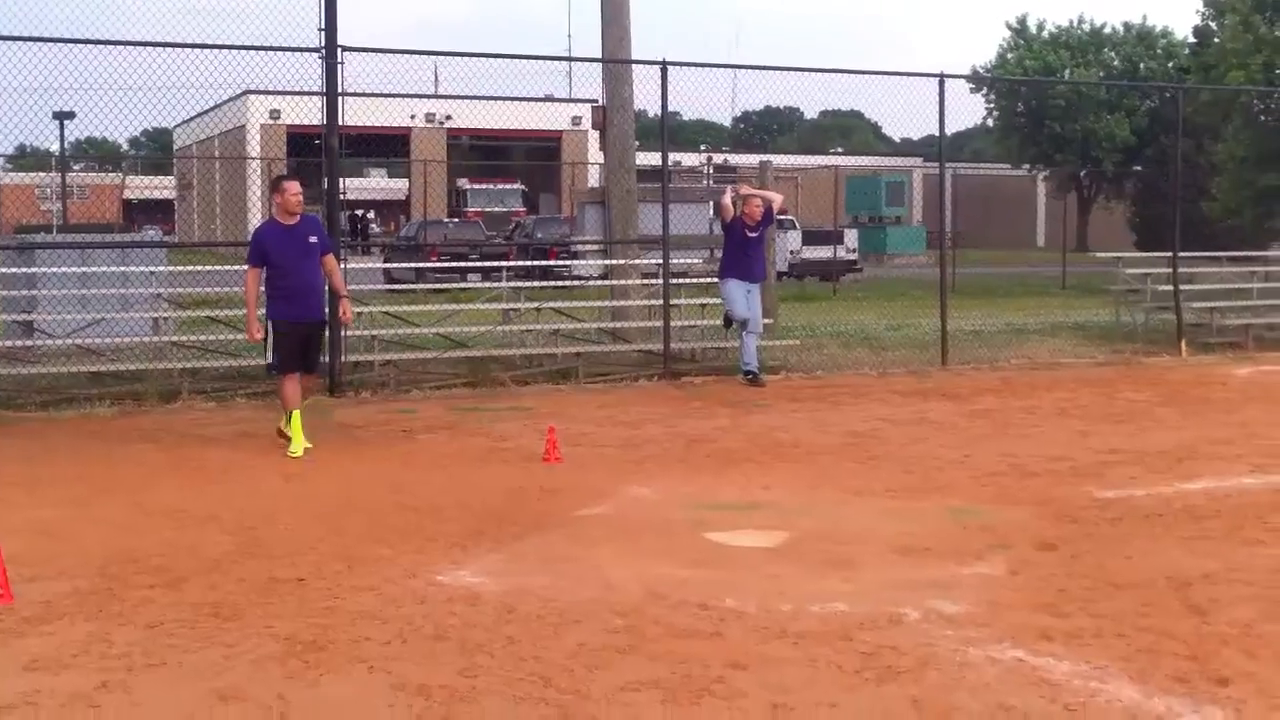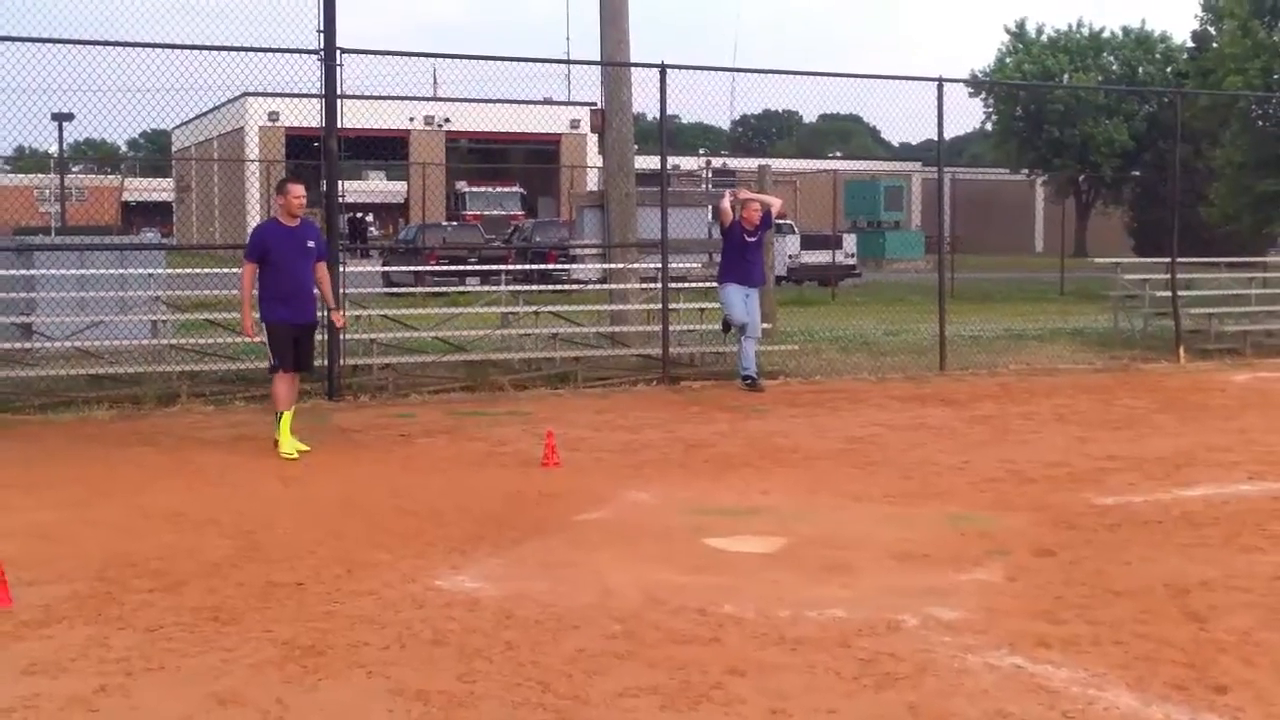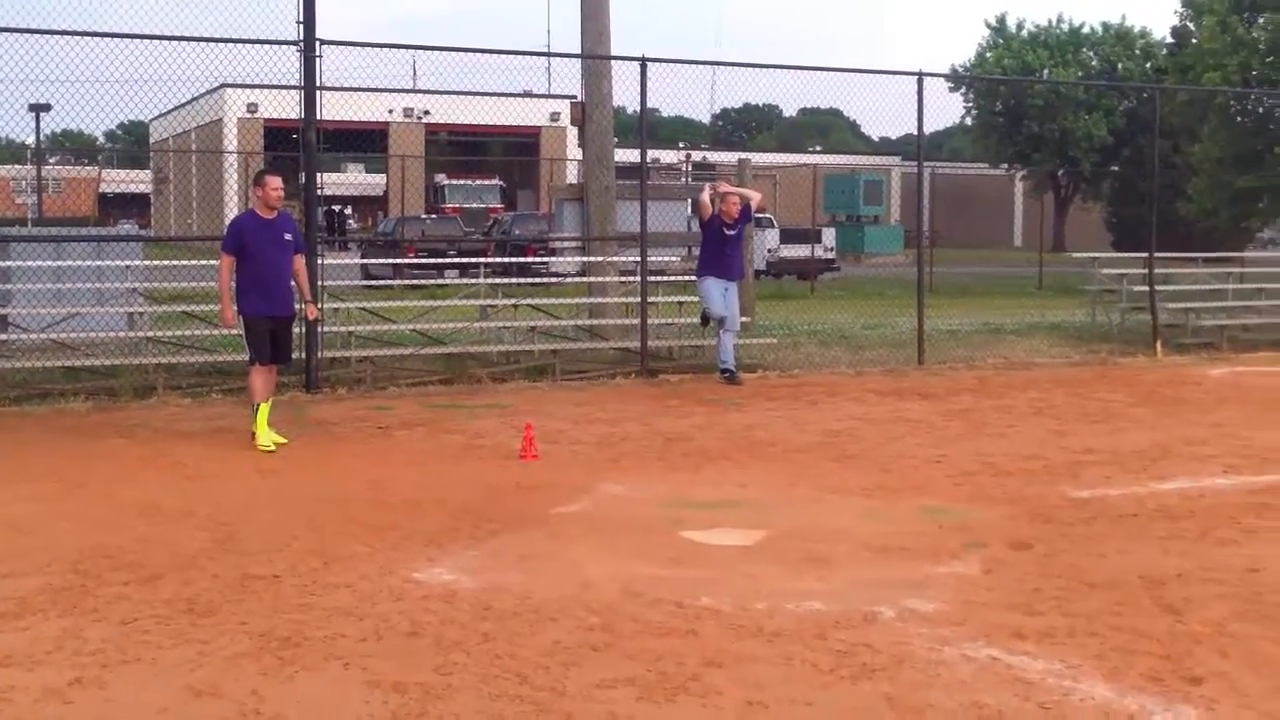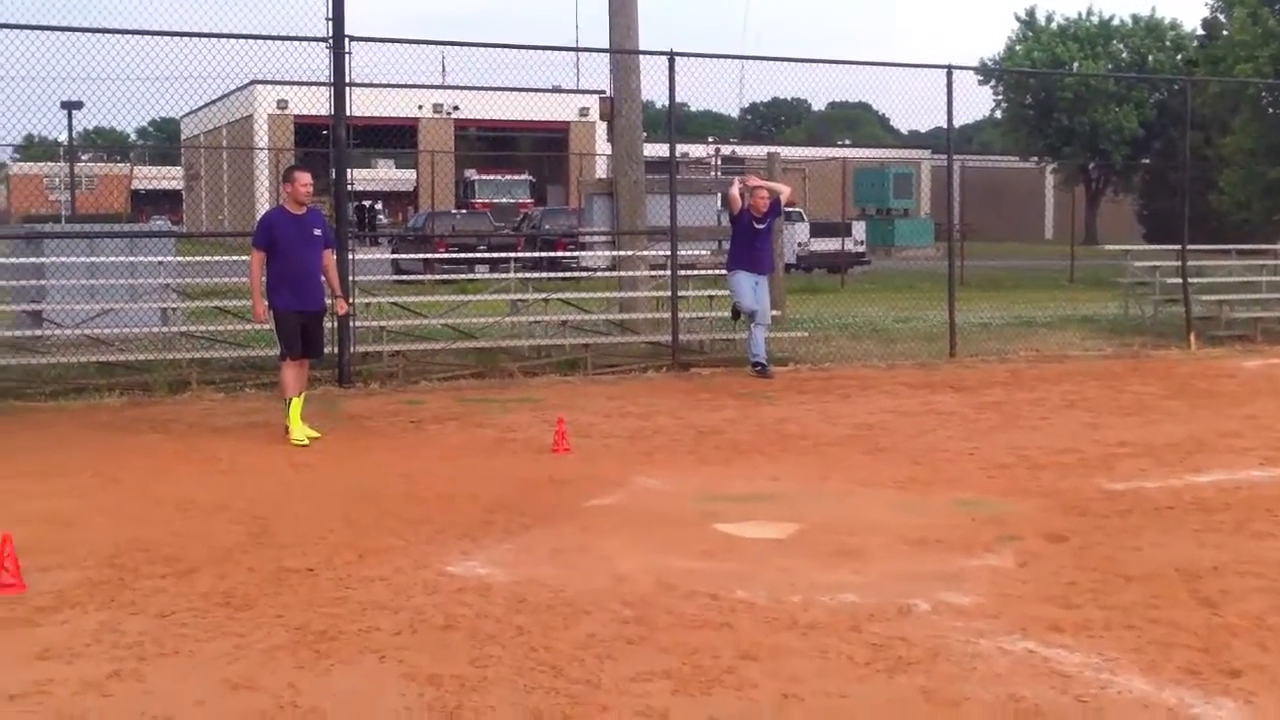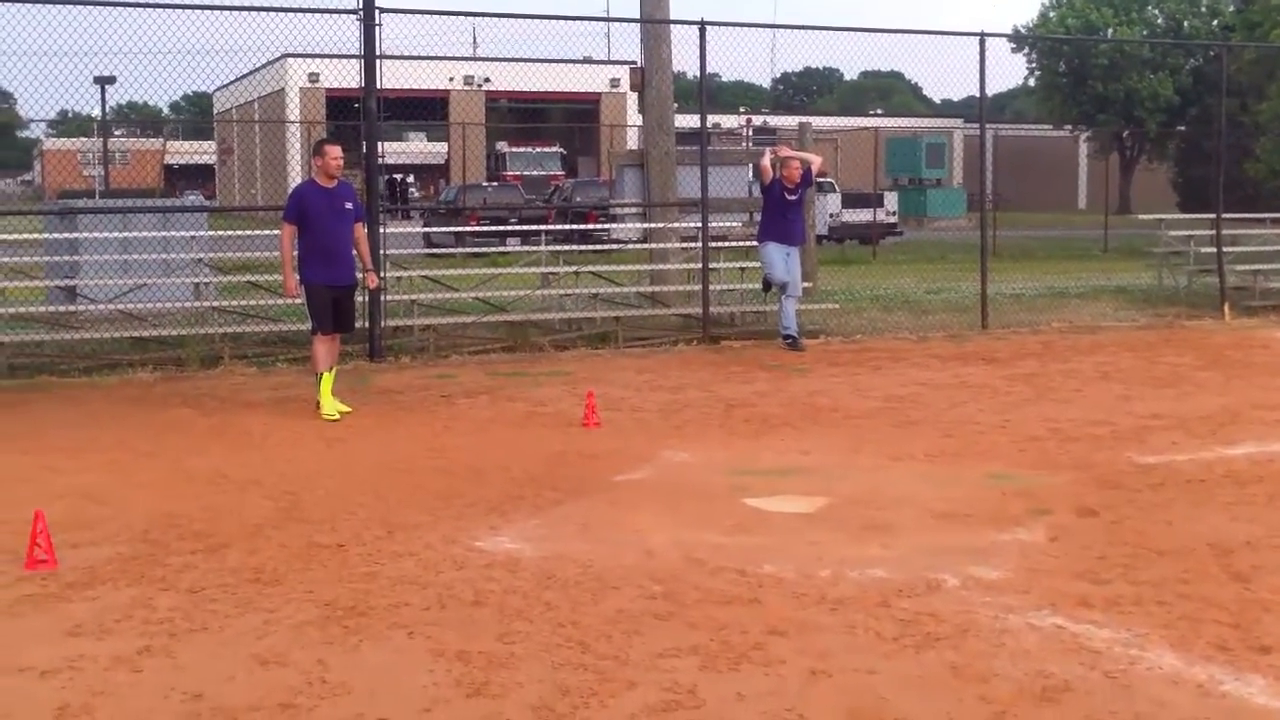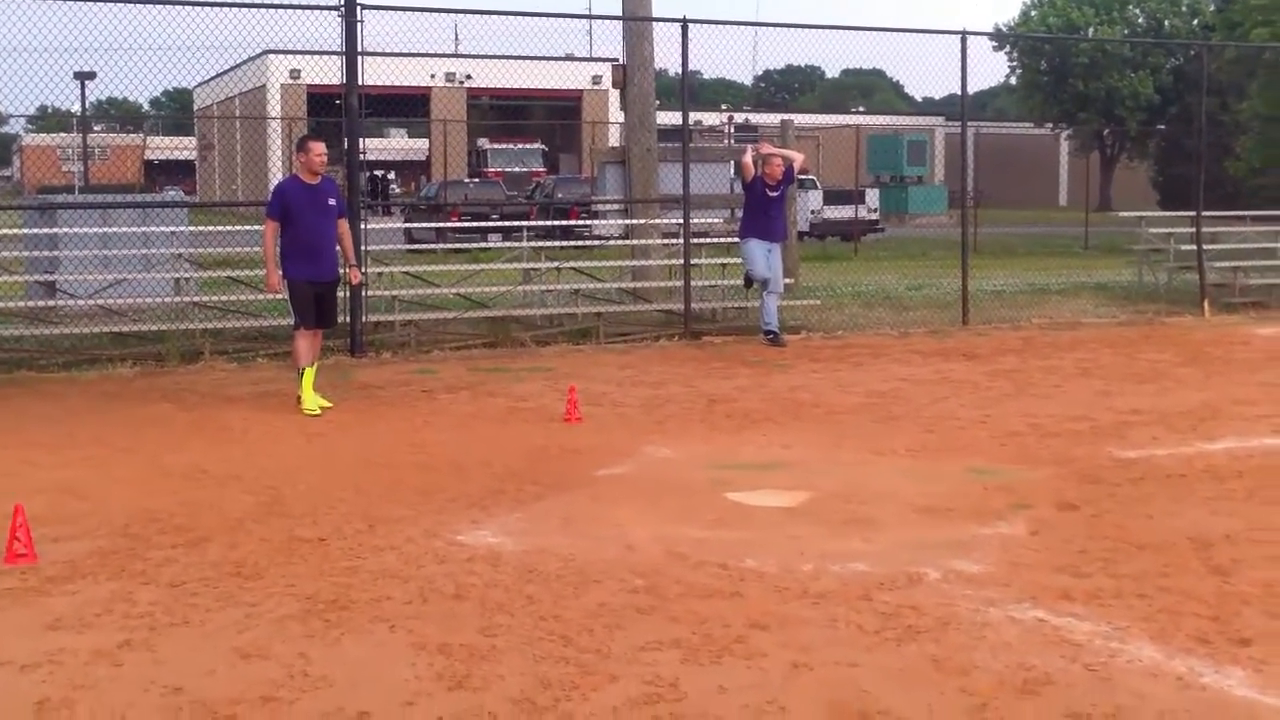
dt=0.7s
person 1, frame 1
left shoulder: (314, 225)
right shoulder: (264, 234)
left elbow: (329, 263)
right elbow: (253, 276)
left wrist: (343, 297)
right wrist: (252, 318)
left hip: (315, 316)
right hip: (283, 318)
left knee: (308, 373)
right knee: (288, 374)
left ankle: (287, 423)
right ankle: (296, 434)
person 1, frame 2
left shoulder: (312, 231)
right shoulder: (264, 232)
left elbow: (321, 272)
right elbow: (249, 272)
left wrist: (332, 307)
right wrist: (246, 313)
left hip: (306, 317)
right hip: (277, 317)
left knee: (295, 373)
right knee: (282, 372)
left ankle: (285, 432)
right ankle: (283, 435)
person 1, frame 3
left shoulder: (289, 223)
right shoulder: (241, 224)
left elbow: (298, 264)
right elbow: (226, 265)
left wrist: (308, 300)
right wrist: (226, 305)
left hip: (284, 309)
right hip: (254, 310)
left knee: (273, 366)
right knee: (259, 364)
left ankle: (263, 424)
right ankle: (259, 428)
person 1, frame 4
left shoulder: (318, 219)
right shoulder: (271, 219)
left elbow: (327, 260)
right elbow: (257, 261)
left wrist: (338, 295)
right wrist: (257, 300)
left hip: (314, 304)
right hip: (285, 305)
left knee: (305, 360)
right knee: (291, 359)
left ankle: (297, 418)
right ankle: (292, 422)
person 1, frame 5
left shoulder: (349, 191)
right shoulder: (302, 193)
left elbow: (358, 233)
right elbow: (287, 235)
left wrist: (368, 268)
right wrist: (288, 274)
left hip: (345, 278)
right hip: (316, 279)
left knee: (336, 334)
right knee: (322, 334)
left ankle: (328, 392)
right ankle: (324, 397)
person 1, frame 6
left shoulder: (332, 188)
right shoulder: (285, 189)
left elbow: (342, 228)
right elbow: (270, 230)
left wrist: (352, 263)
right wrist: (271, 269)
left hip: (328, 274)
right hip: (298, 275)
left knee: (318, 329)
right knee: (304, 329)
left ankle: (309, 388)
right ankle: (305, 391)
person 2, frame 1
left shoulder: (762, 223)
right shoulder: (734, 224)
left elbow: (778, 199)
right elbow: (725, 204)
left wrist: (751, 191)
right wrist: (729, 192)
left hip: (754, 283)
right hip: (732, 280)
left knee: (753, 328)
right knee: (741, 315)
left ankle: (750, 371)
right ankle: (731, 314)
person 2, frame 2
left shoulder: (760, 227)
right shoulder: (733, 228)
left elbow: (777, 203)
right elbow: (724, 207)
left wrist: (750, 195)
right wrist: (728, 197)
left hip: (752, 287)
right hip: (731, 284)
left knee: (752, 332)
right knee: (740, 319)
left ankle: (748, 376)
right ankle: (729, 319)
person 2, frame 3
left shoulder: (740, 220)
right shoulder: (712, 221)
left elbow: (757, 197)
right elbow: (703, 201)
left wrist: (730, 189)
right wrist: (707, 190)
left hip: (731, 281)
right hip: (709, 278)
left knee: (730, 326)
right knee: (718, 312)
left ankle: (727, 369)
right ankle: (708, 313)
person 2, frame 4
left shoulder: (770, 214)
right shoulder: (742, 215)
left elbow: (786, 191)
right elbow: (733, 194)
left wrist: (760, 183)
right wrist: (737, 183)
left hip: (762, 274)
right hip: (739, 271)
left knee: (761, 319)
right knee: (749, 306)
left ankle: (758, 362)
right ankle: (738, 306)
person 2, frame 5
left shoulder: (802, 184)
right shoulder: (773, 186)
left elbow: (818, 160)
right elbow: (764, 165)
left wrist: (791, 153)
right wrist: (768, 154)
left hip: (793, 246)
right hip: (771, 243)
left knee: (792, 292)
right knee: (780, 278)
left ankle: (789, 335)
right ankle: (770, 278)
person 2, frame 6
left shoulder: (783, 181)
right shoulder: (755, 183)
left elbow: (799, 157)
right elbow: (746, 162)
left wrist: (773, 150)
right wrist: (750, 151)
left hip: (775, 242)
right hip: (752, 239)
left knee: (774, 288)
right knee: (762, 274)
left ankle: (770, 331)
right ankle: (751, 274)
